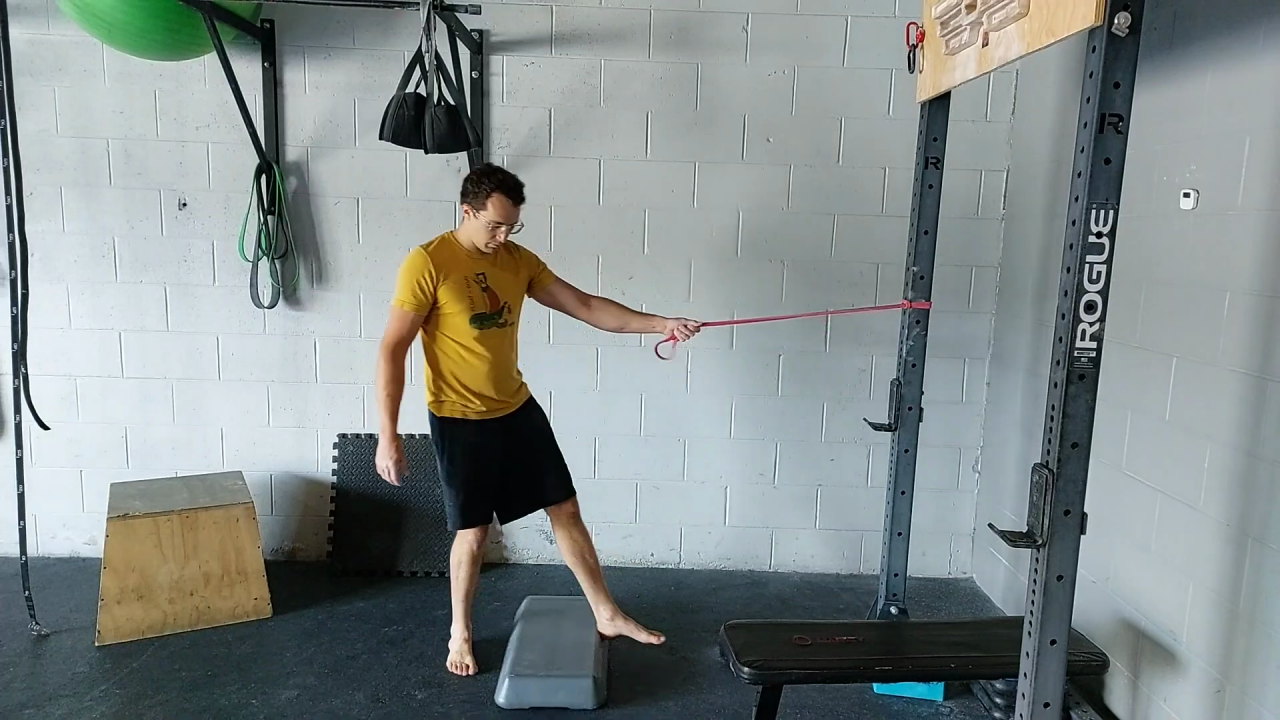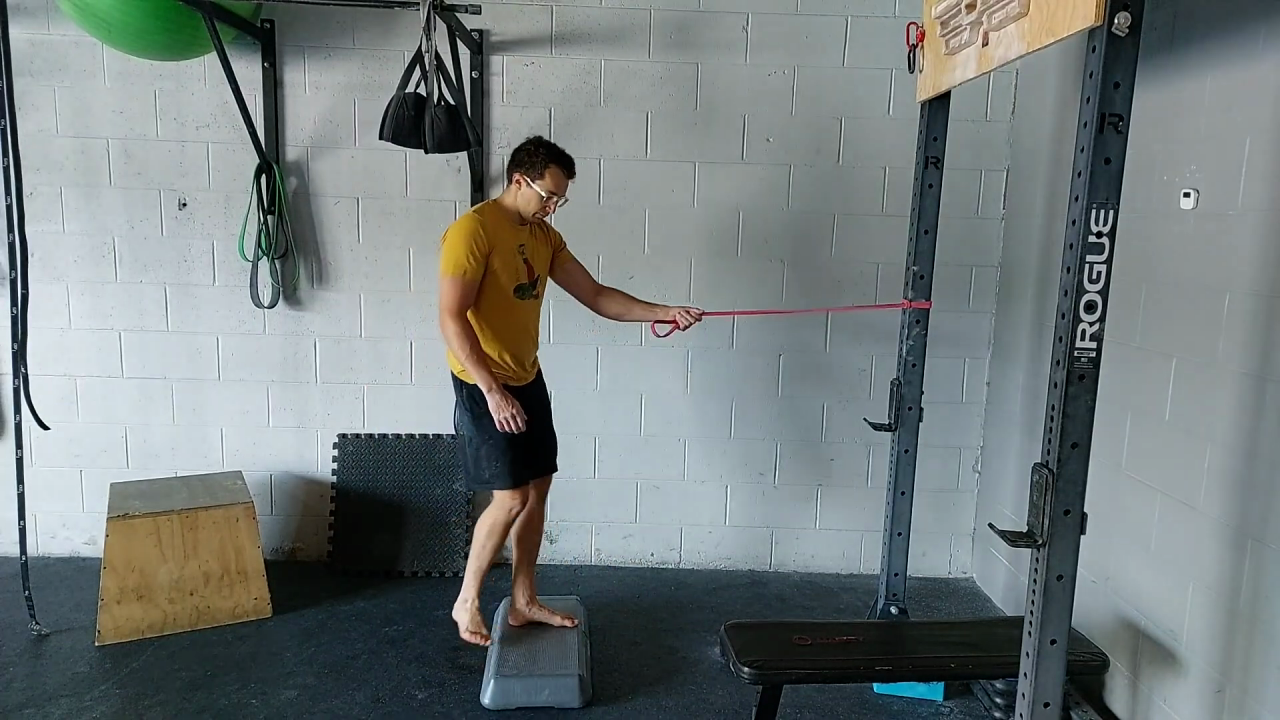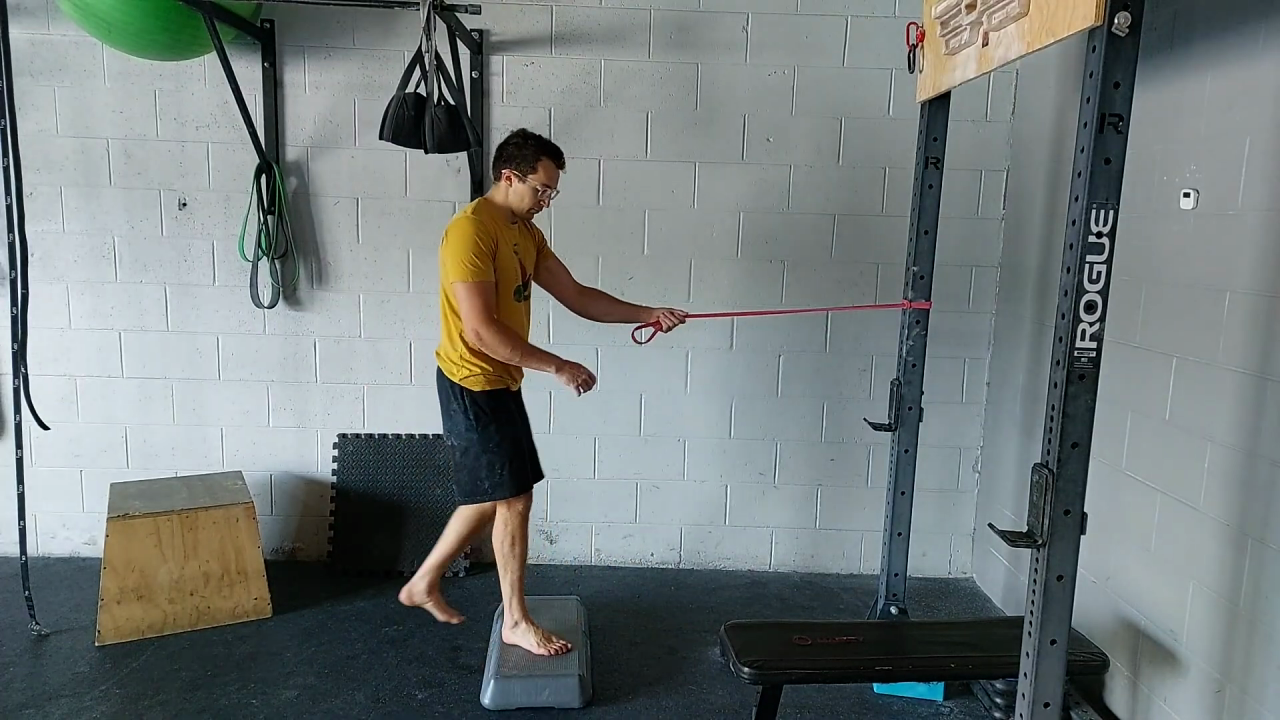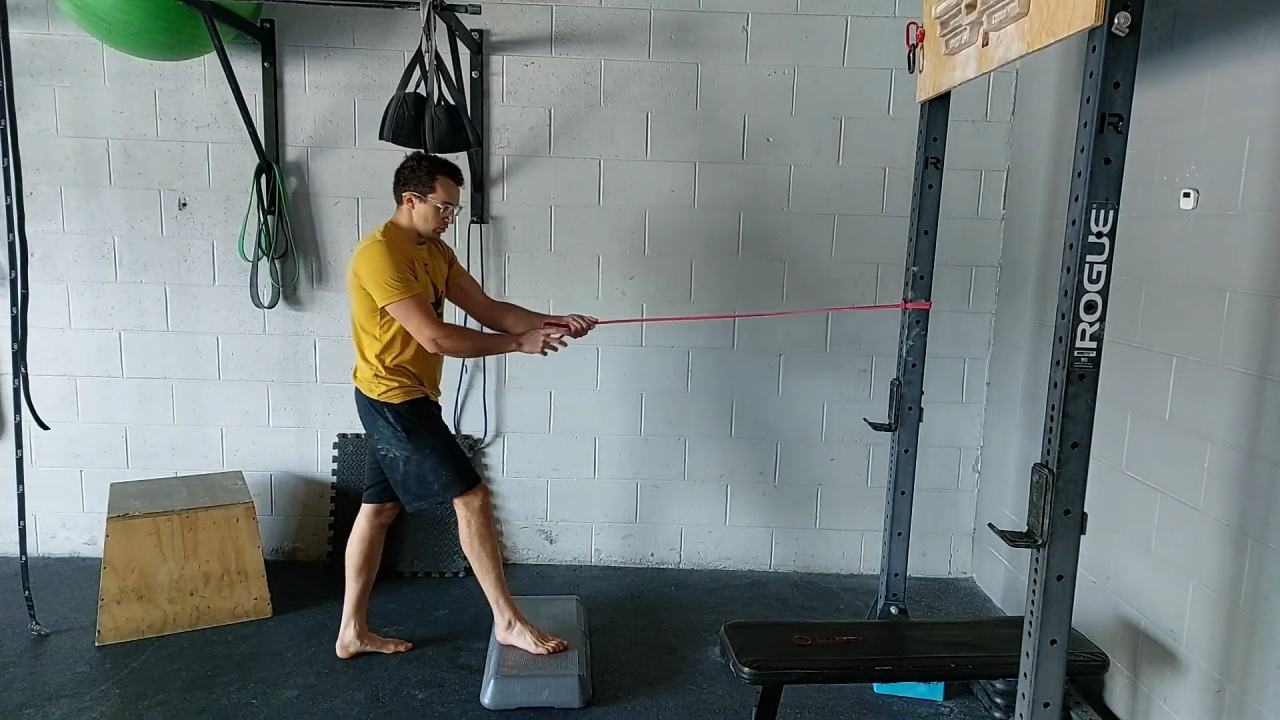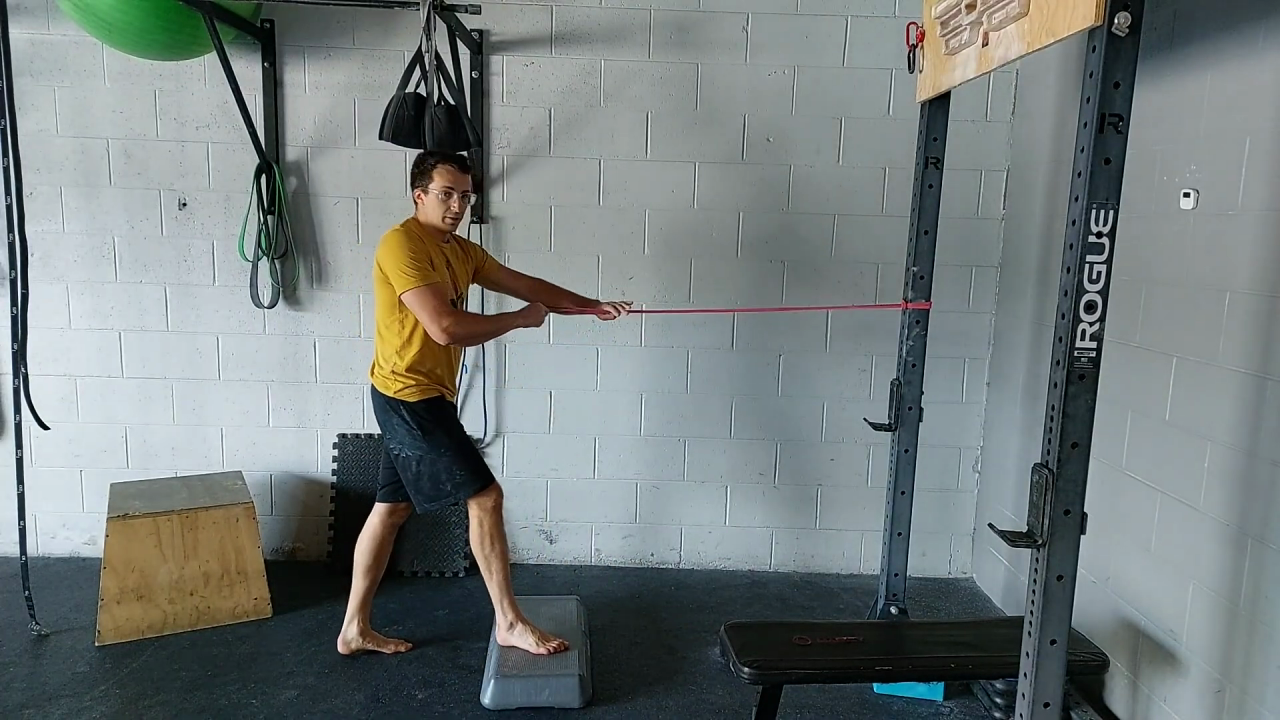
dt=1s
person 1, frame 1
left shoulder: (519, 260)
right shoulder: (427, 263)
left elbow: (586, 307)
right elbow: (392, 350)
left wrist: (659, 323)
right wrist: (388, 435)
left hip: (519, 409)
right hip: (460, 420)
left knee: (565, 508)
right knee: (473, 529)
left ankle: (606, 614)
right ankle: (461, 633)
person 1, frame 2
left shoulder: (544, 236)
right shoulder: (472, 230)
left elbow: (596, 296)
right elbow: (451, 318)
left wrist: (664, 312)
right wrist: (492, 390)
left hip: (528, 379)
right hip: (484, 383)
left knee: (535, 492)
right knee: (511, 498)
left ankle: (523, 601)
right ankle: (468, 601)
person 1, frame 3
left shoulder: (525, 232)
right shoulder: (471, 232)
left elbow: (575, 295)
right elbow: (480, 330)
left wrist: (646, 314)
right wrist: (558, 366)
left hip: (497, 384)
right hip: (473, 385)
left knee: (488, 496)
right knee: (512, 498)
left ankle: (423, 582)
right ankle: (517, 621)
person 1, frame 4
left shoulder: (434, 251)
right shoulder: (380, 254)
left elbow: (488, 310)
right elbow: (434, 337)
left wrist: (553, 322)
right wrist: (518, 343)
left hip: (402, 400)
right hip: (394, 401)
left knee: (378, 510)
right knee: (472, 497)
left ankle: (352, 630)
right ankle: (508, 621)
person 1, frame 5
left shoulder: (461, 251)
right shoulder: (401, 245)
left elbow: (528, 287)
right elbow: (446, 329)
left wrist: (592, 305)
right wrist: (520, 319)
left hip: (419, 398)
right hip: (410, 398)
left knee: (391, 509)
right knee: (485, 497)
left ankle: (355, 628)
right ankle: (510, 622)
